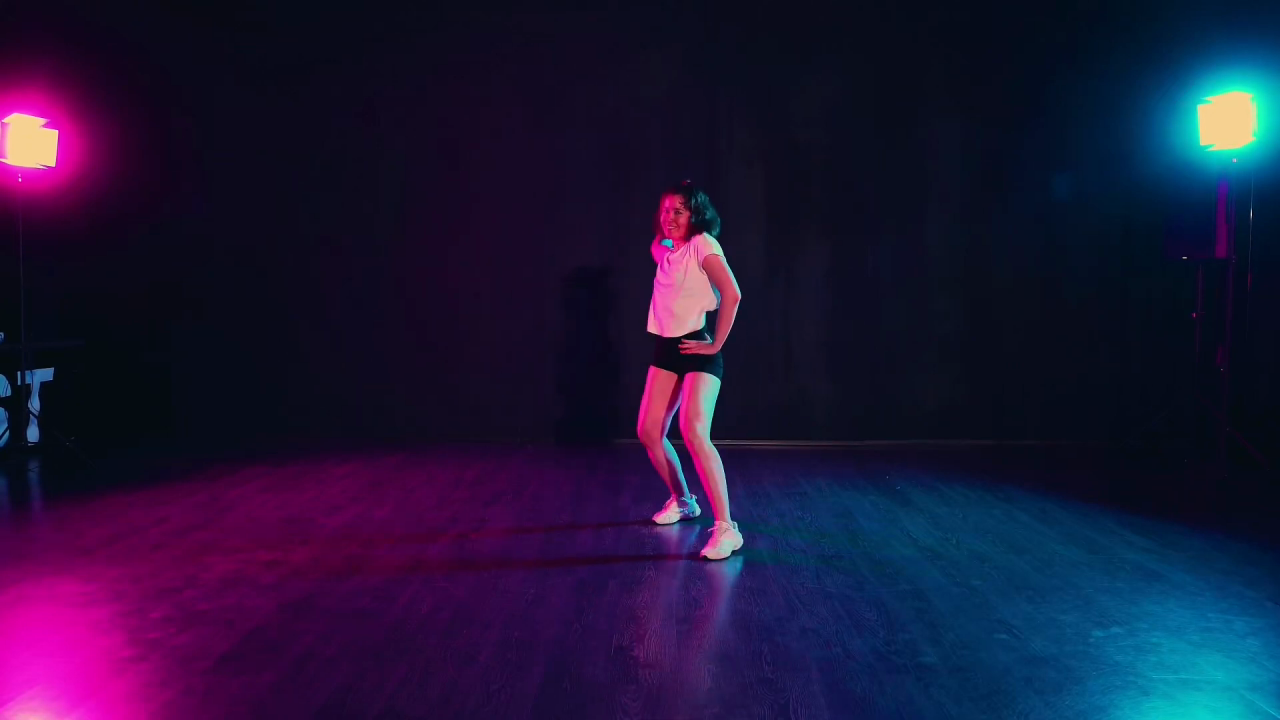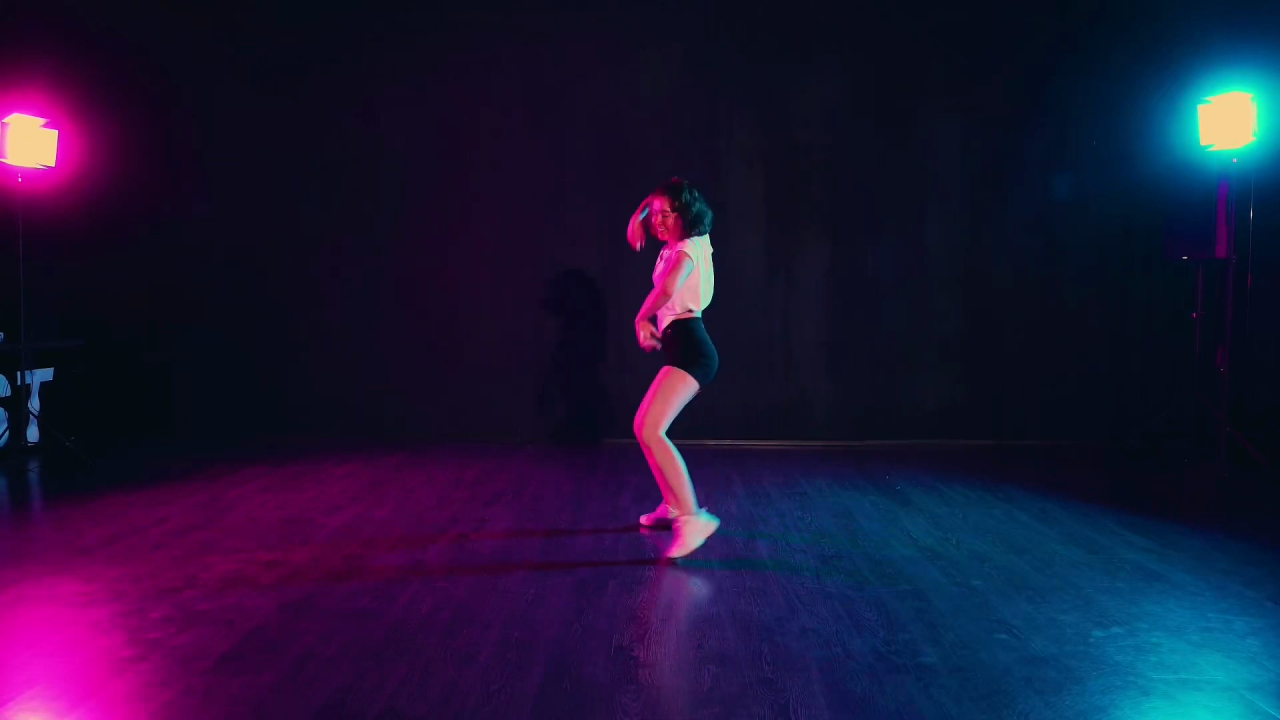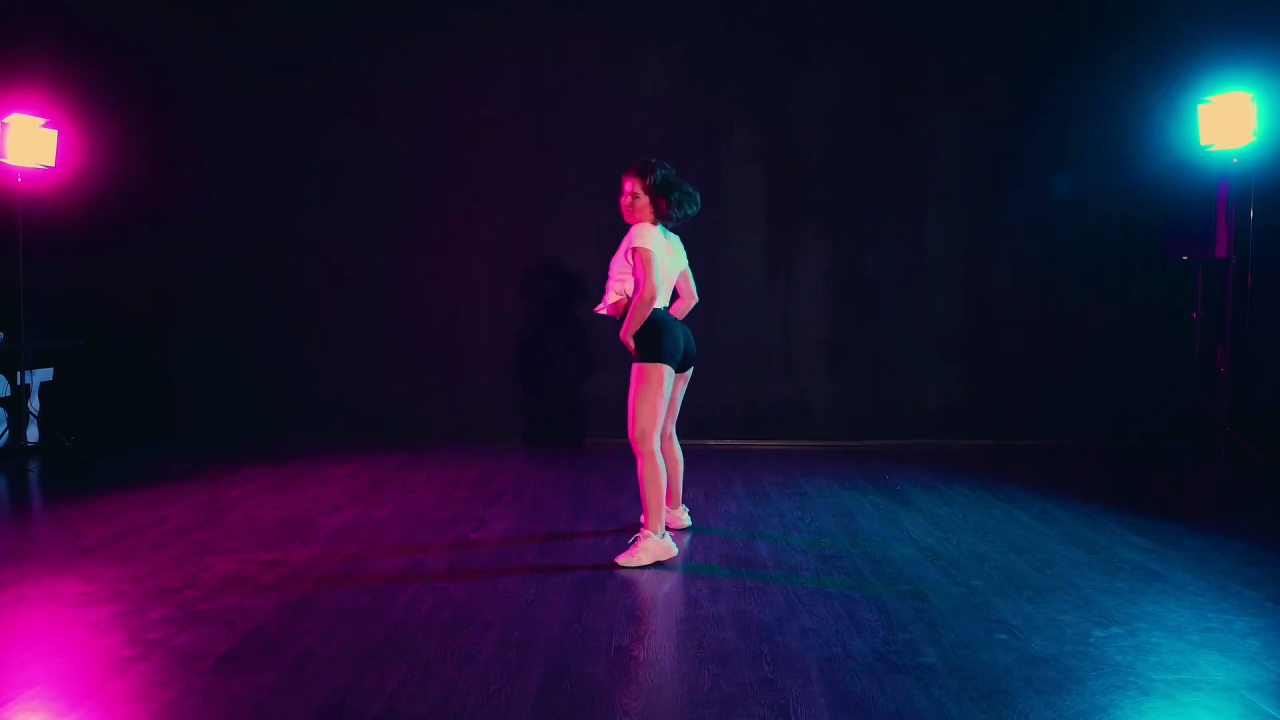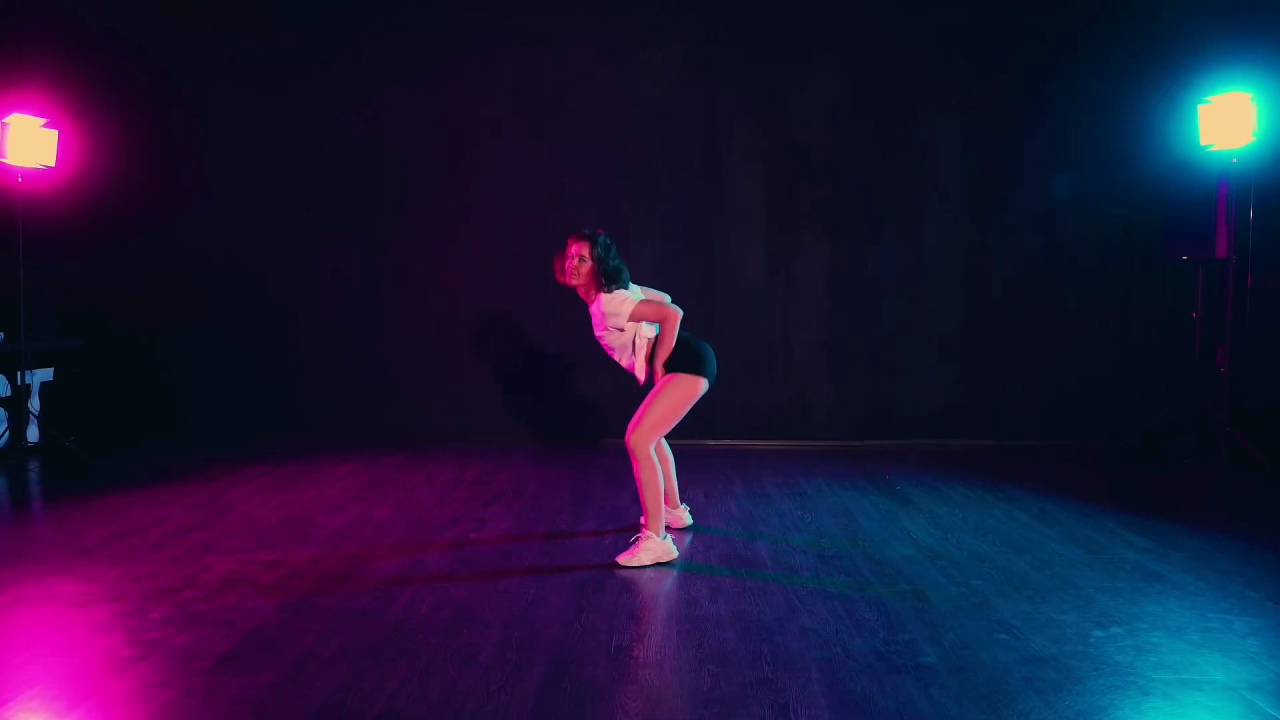
dt=0.5s
person 1, frame 1
left shoulder: (703, 245)
right shoulder: (671, 256)
left elbow: (732, 293)
left wrist: (715, 344)
left hip: (698, 355)
right hip: (666, 354)
left knee: (693, 433)
right knee: (650, 432)
left ankle: (726, 529)
right ankle: (682, 501)
person 1, frame 2
left shoulder: (686, 248)
right shoulder: (689, 242)
left elbow: (666, 288)
right elbow: (665, 201)
left wrist: (643, 317)
right wrist: (639, 217)
left hip: (689, 348)
right hip: (683, 348)
left knee: (650, 431)
right knee: (644, 427)
left ankle: (691, 518)
right ankle: (675, 509)
person 1, frame 3
left shoulder: (642, 236)
right shoulder: (671, 240)
left elbow: (648, 292)
right elbow: (690, 297)
left wrist: (628, 330)
left hip: (654, 341)
right hip: (676, 337)
left knee: (642, 437)
right knee: (662, 432)
left ankle: (655, 538)
right ankle: (674, 510)
person 1, frame 4
left shoulder: (610, 303)
right shoulder: (607, 296)
left elbow: (672, 313)
right elbow: (661, 303)
left wrist: (659, 363)
left hip: (688, 362)
right hip: (683, 360)
left knee: (637, 441)
right knee: (649, 434)
left ankle: (656, 541)
right ankle: (674, 509)
